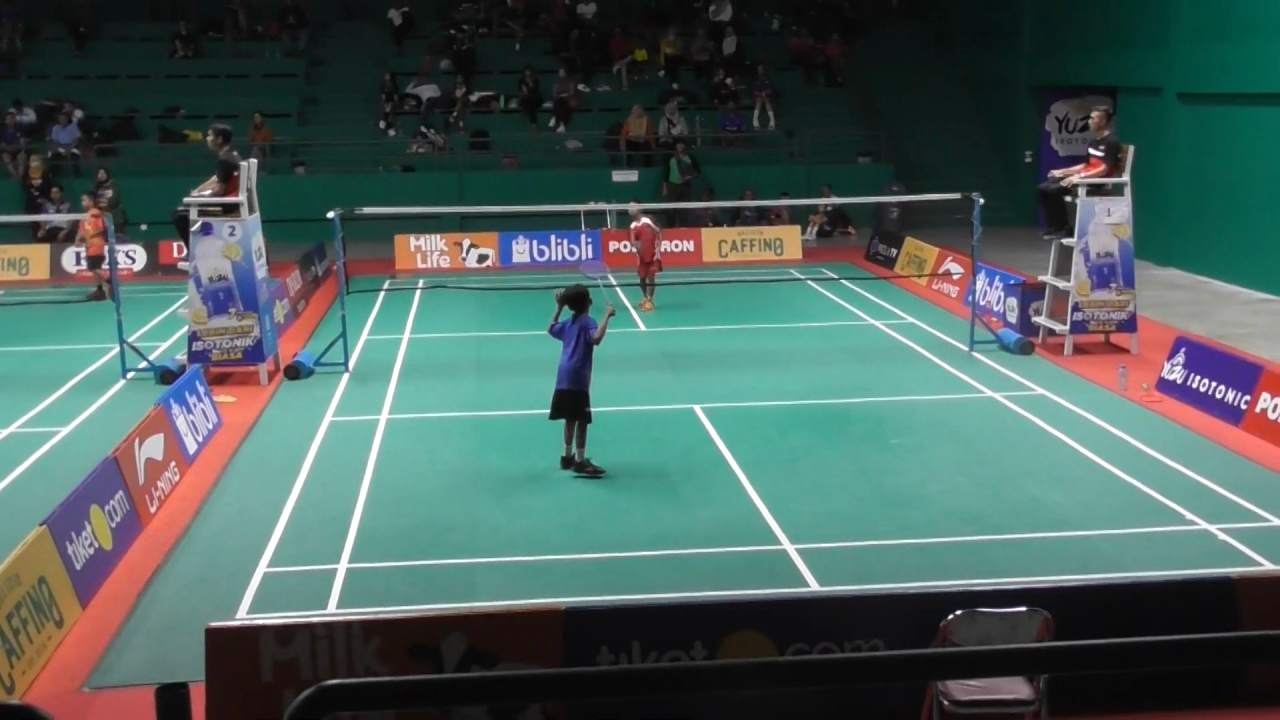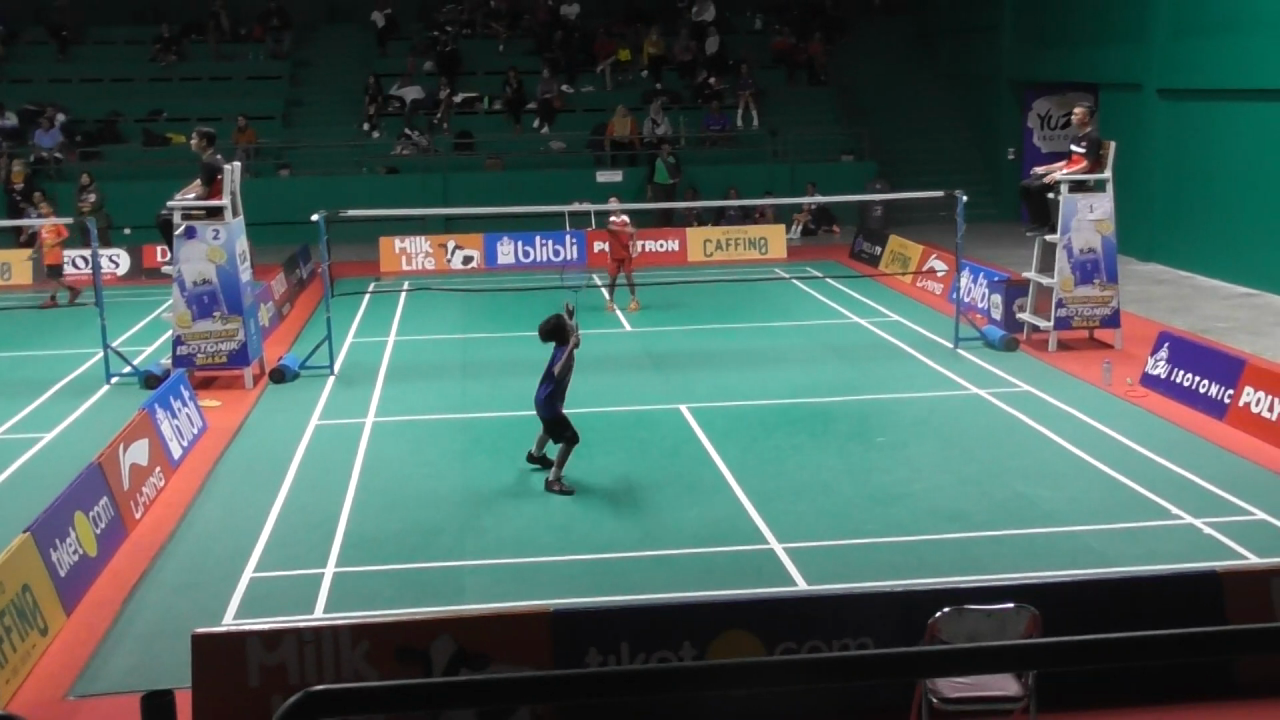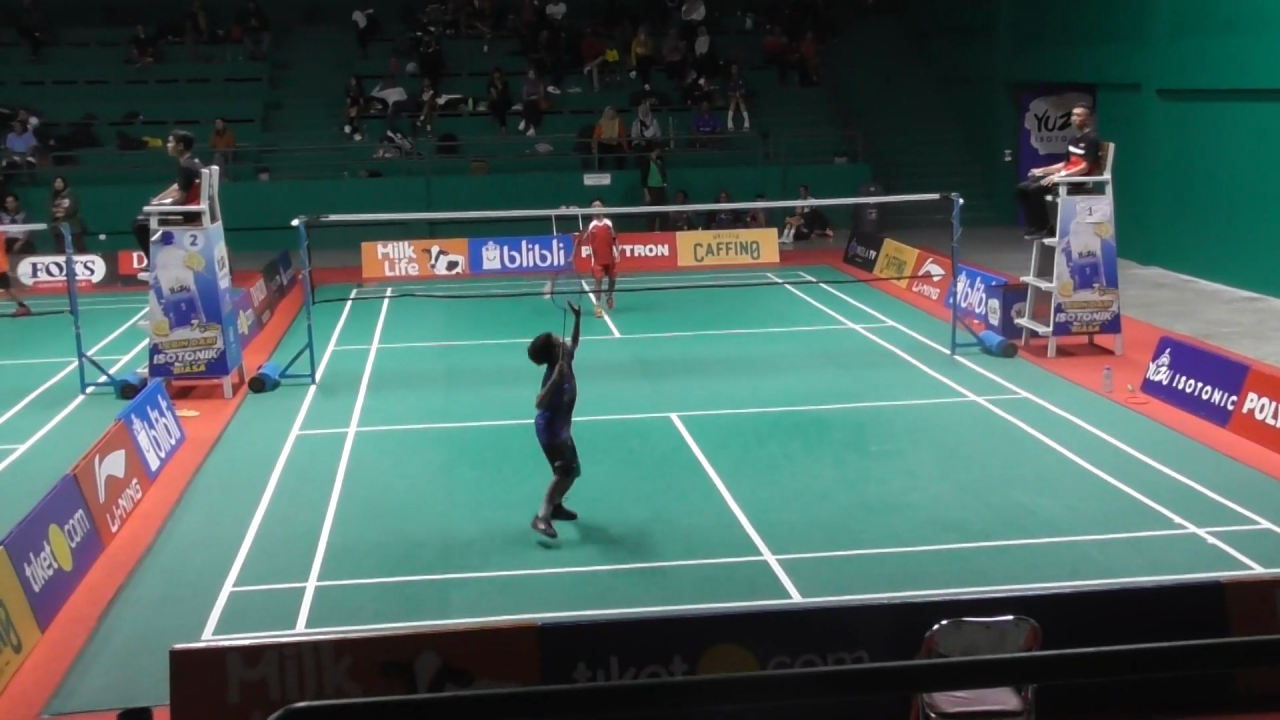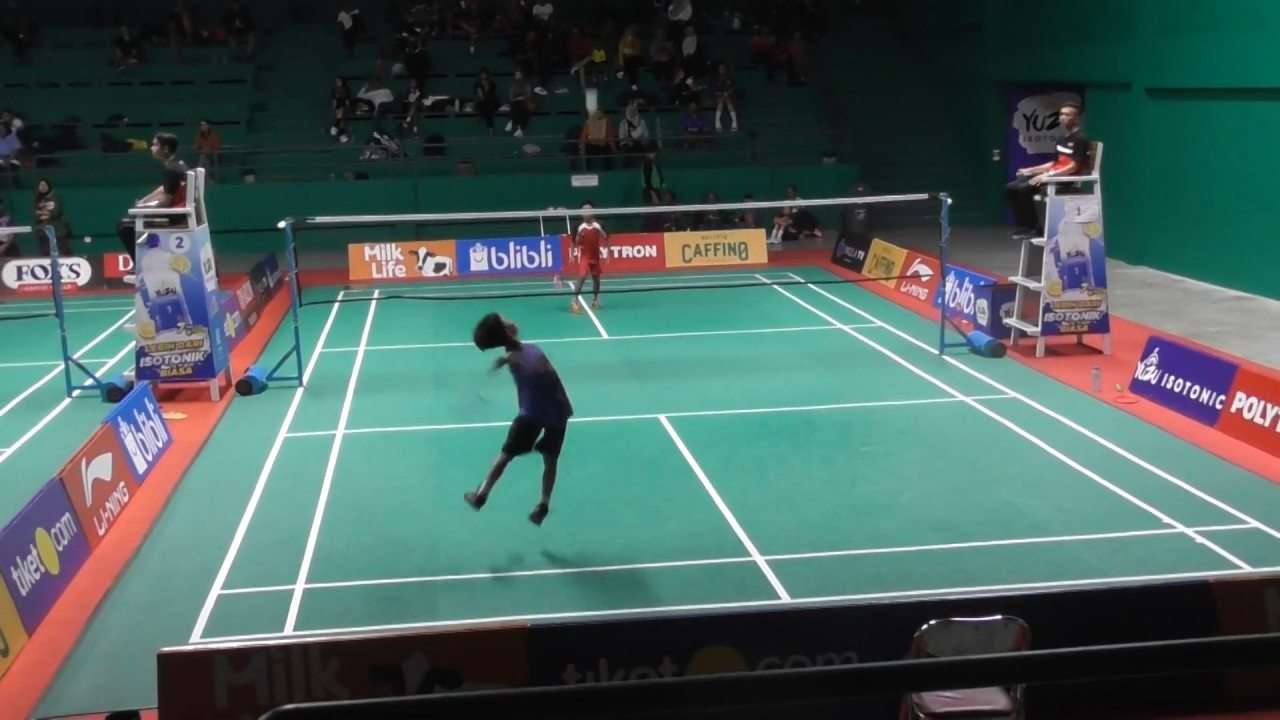
dt=0.5s
person 1, frame 1
left shoulder: (567, 324)
right shoulder: (587, 322)
left elbow: (551, 328)
right elbow: (597, 339)
left wrist: (559, 307)
right wrist: (607, 317)
left hip: (564, 378)
right hip: (577, 379)
left knee: (570, 419)
right knee: (582, 419)
left ankle: (569, 456)
right ankle: (580, 461)
person 1, frame 2
left shoulder: (562, 345)
right shoulder: (563, 351)
right elbow: (558, 373)
left wrist: (568, 316)
right wrist: (571, 349)
left hip: (544, 400)
right hip: (550, 403)
left knee: (551, 429)
right knee: (570, 439)
left ankle: (535, 454)
right ankle: (553, 480)
person 1, frame 3
left shoulder: (566, 358)
right shoulder: (552, 375)
left elbow: (573, 342)
right elbow: (539, 404)
left wrist: (577, 319)
right wrist: (555, 380)
left hip: (562, 430)
right hip: (551, 431)
left knee: (571, 472)
right knee: (563, 473)
left ankle: (554, 504)
right ankle: (542, 518)
person 1, frame 4
left shoulder: (519, 354)
right shoulder: (525, 354)
right elbow: (542, 368)
left hip: (529, 414)
right hip: (553, 413)
left knee: (506, 455)
right knee: (550, 459)
left ankle: (481, 496)
right ankle: (543, 505)
